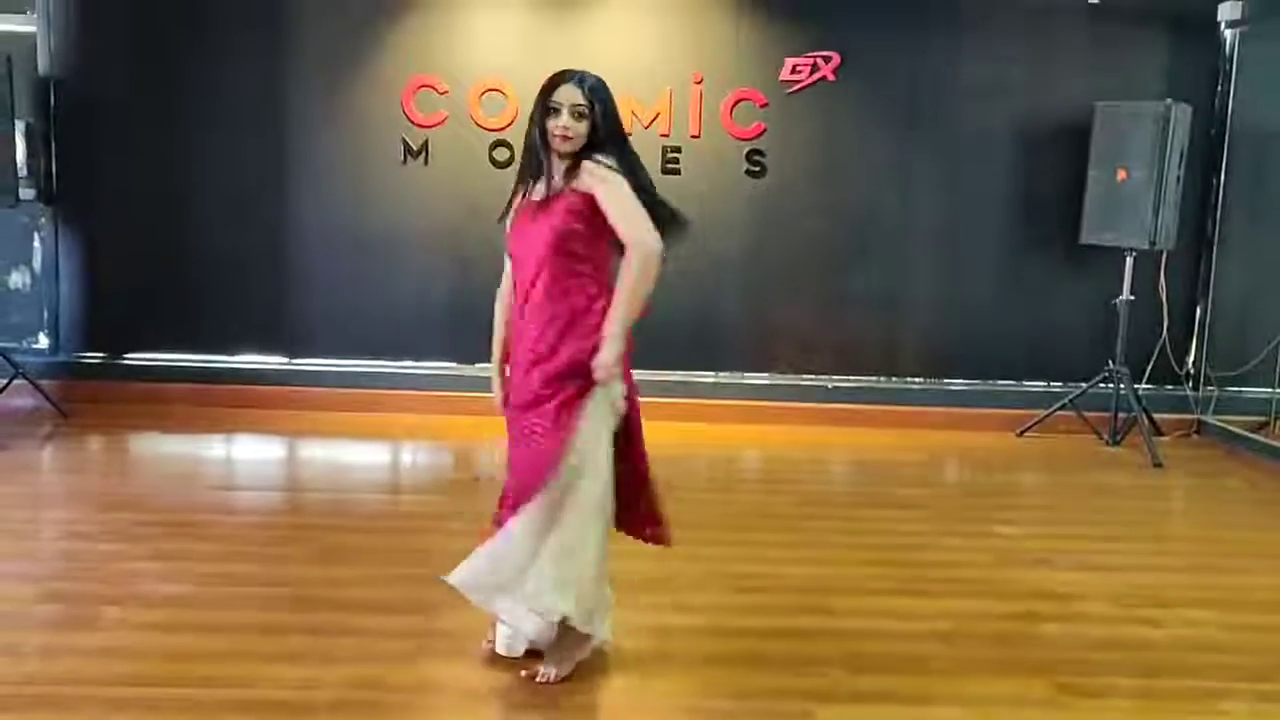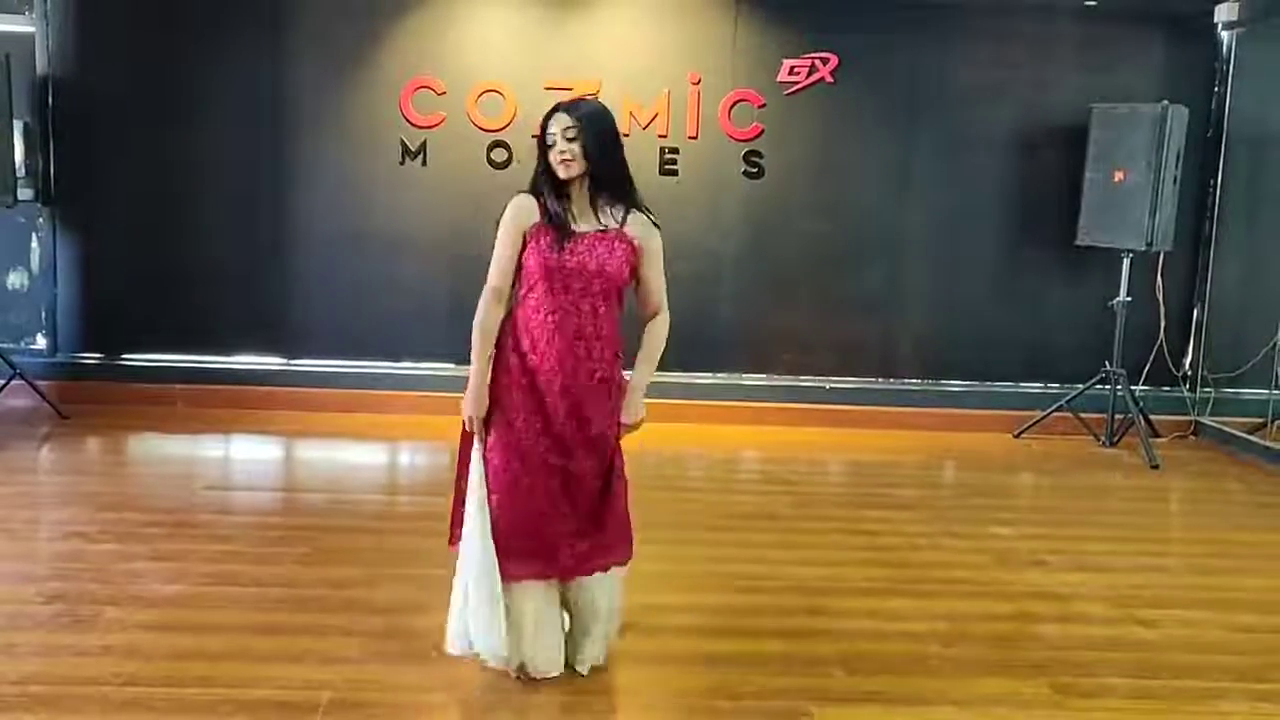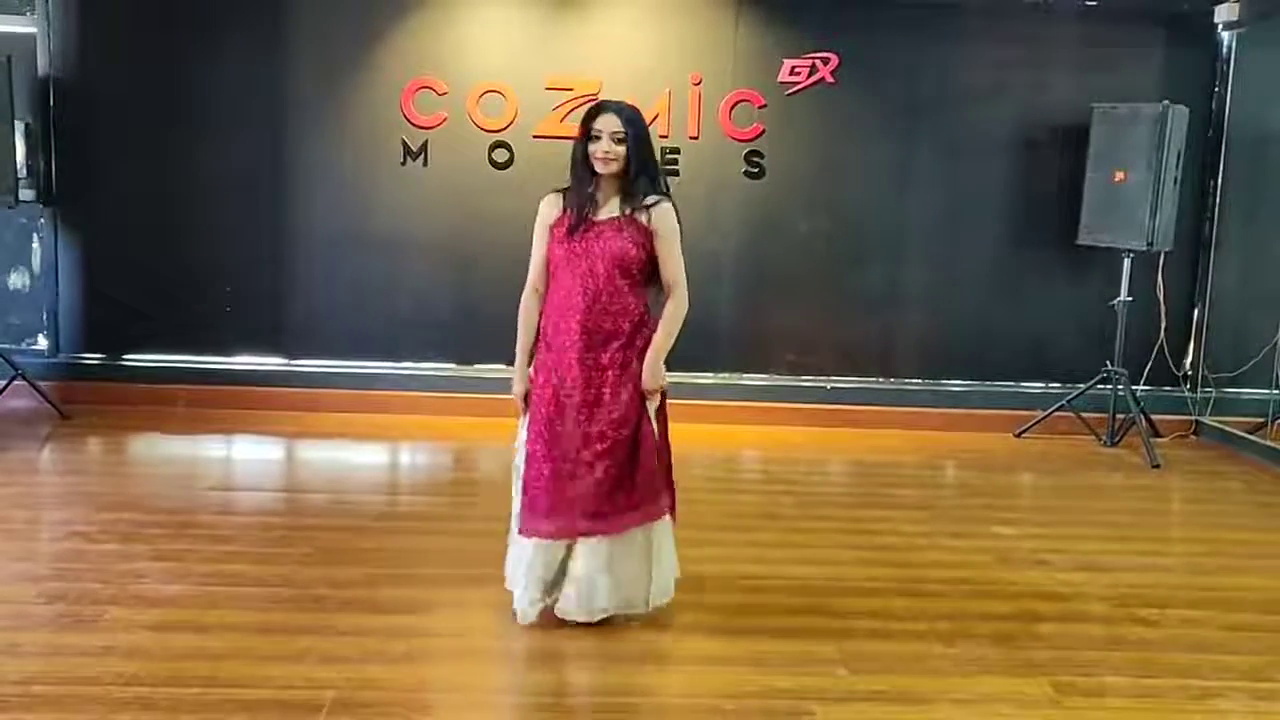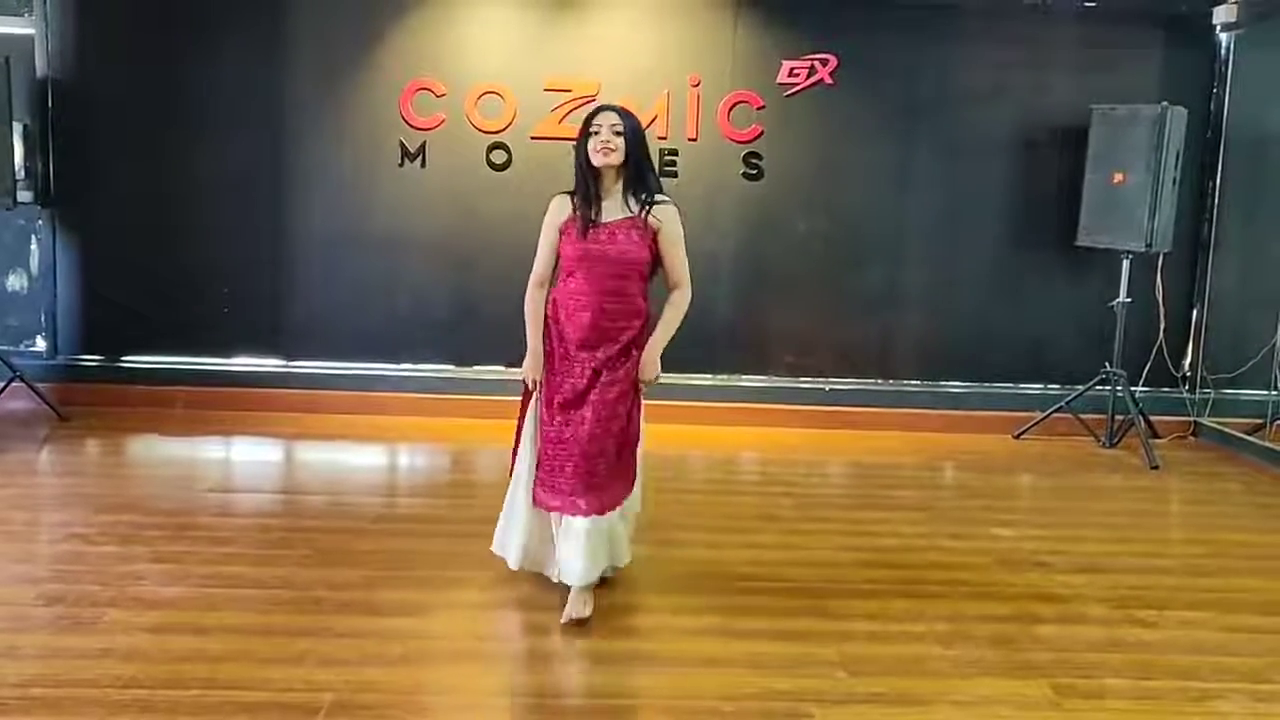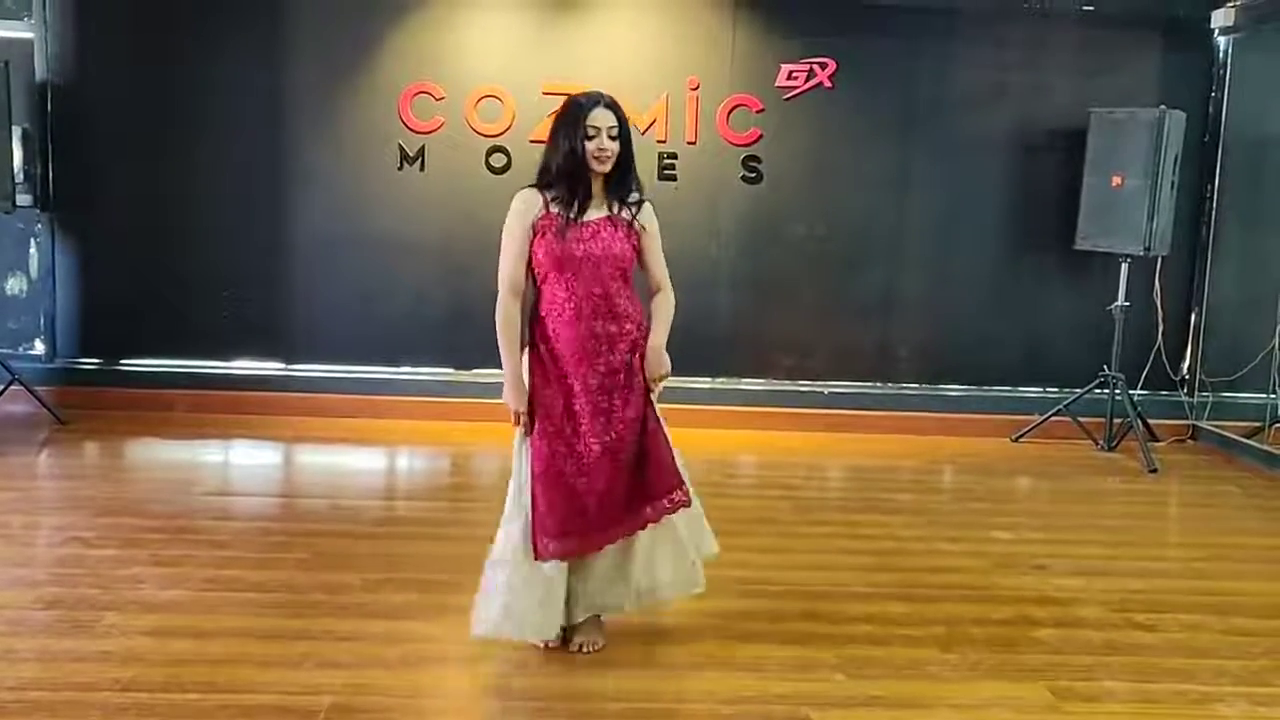
dt=1s
person 1, frame 1
left shoulder: (598, 173)
right shoulder: (522, 191)
left elbow: (646, 248)
left wrist: (613, 340)
right wrist: (499, 363)
left hip: (583, 362)
right hip: (531, 363)
left knee: (566, 491)
right knee: (534, 491)
left ankle: (573, 629)
right ankle: (533, 621)
person 1, frame 2
left shoulder: (636, 226)
right shoulder: (526, 210)
left elbow: (657, 314)
right elbow: (493, 298)
left wrist: (636, 393)
right wrist: (477, 384)
left hip: (593, 391)
right hip: (521, 385)
left knee: (590, 516)
right knee: (522, 514)
left ankle: (584, 633)
right ankle: (533, 640)
person 1, frame 3
left shoulder: (654, 212)
right shoulder: (555, 208)
left elbow: (677, 294)
right elbow: (534, 290)
left wrist: (655, 358)
right wrist: (521, 365)
left hip: (622, 365)
right hip: (560, 363)
left knee: (615, 479)
right knee: (552, 476)
left ankle: (590, 591)
right ankle: (542, 583)
person 1, frame 4
left shoulder: (658, 212)
right shoulder: (563, 208)
left elbow: (681, 289)
right elbow: (539, 283)
left wrist: (654, 351)
right wrist: (534, 352)
left hip: (619, 356)
right hip: (564, 353)
left knee: (599, 462)
right knee: (561, 459)
left ankle: (583, 577)
right ankle: (576, 561)
person 1, frame 5
left shoulder: (636, 211)
right shoulder: (533, 205)
left elbow: (662, 290)
right elbow: (509, 295)
left wrist: (656, 343)
right wrist: (513, 376)
left hip: (622, 372)
right hip: (555, 370)
left knee: (611, 489)
right knee: (550, 492)
left ankle: (590, 607)
right ankle: (545, 610)
